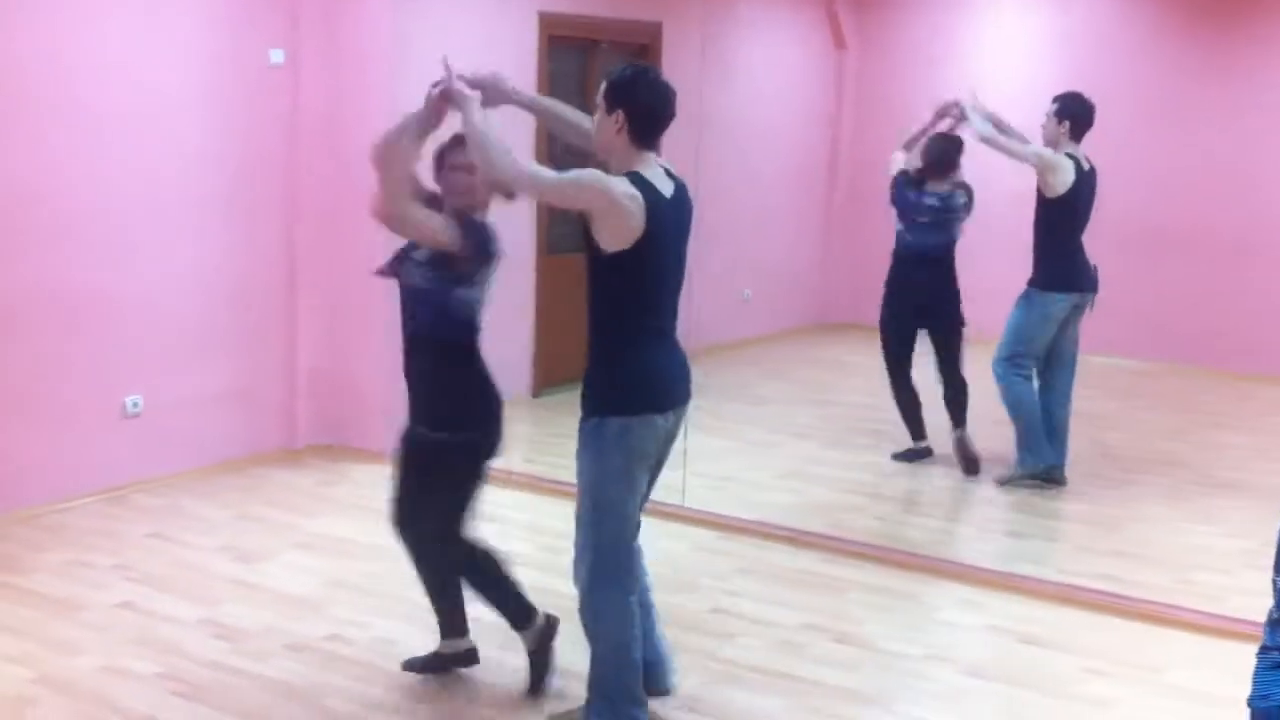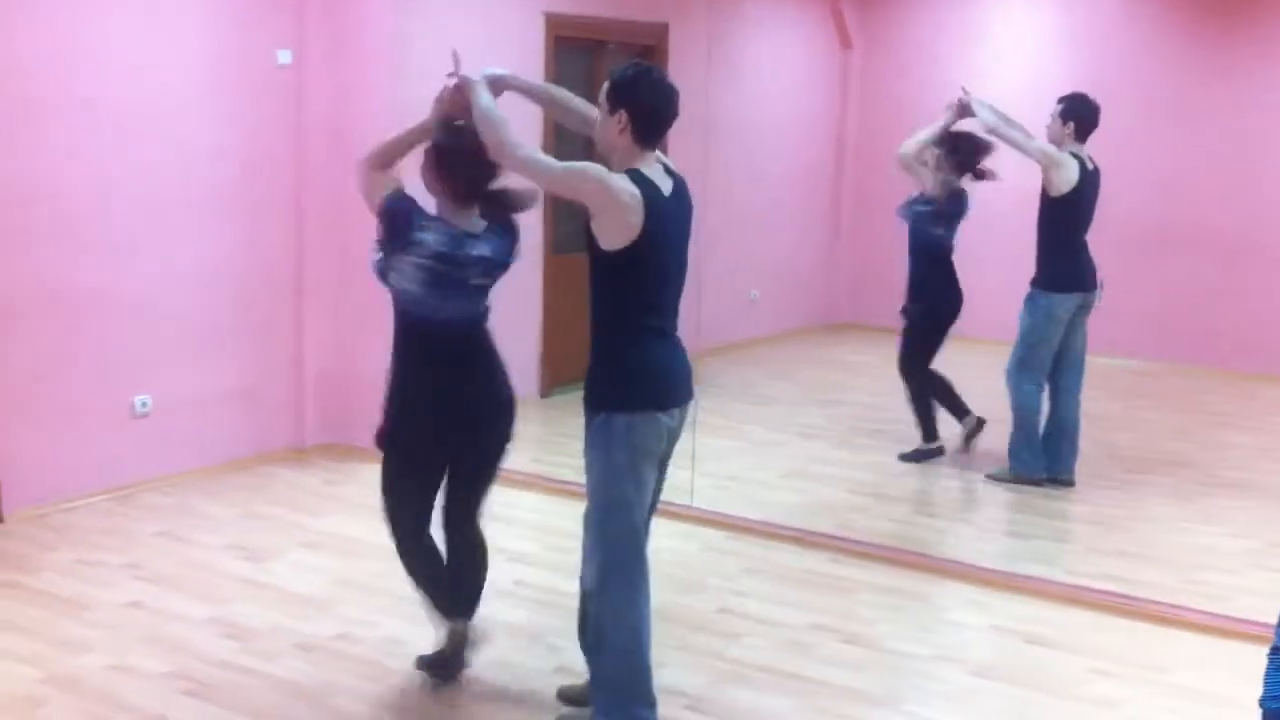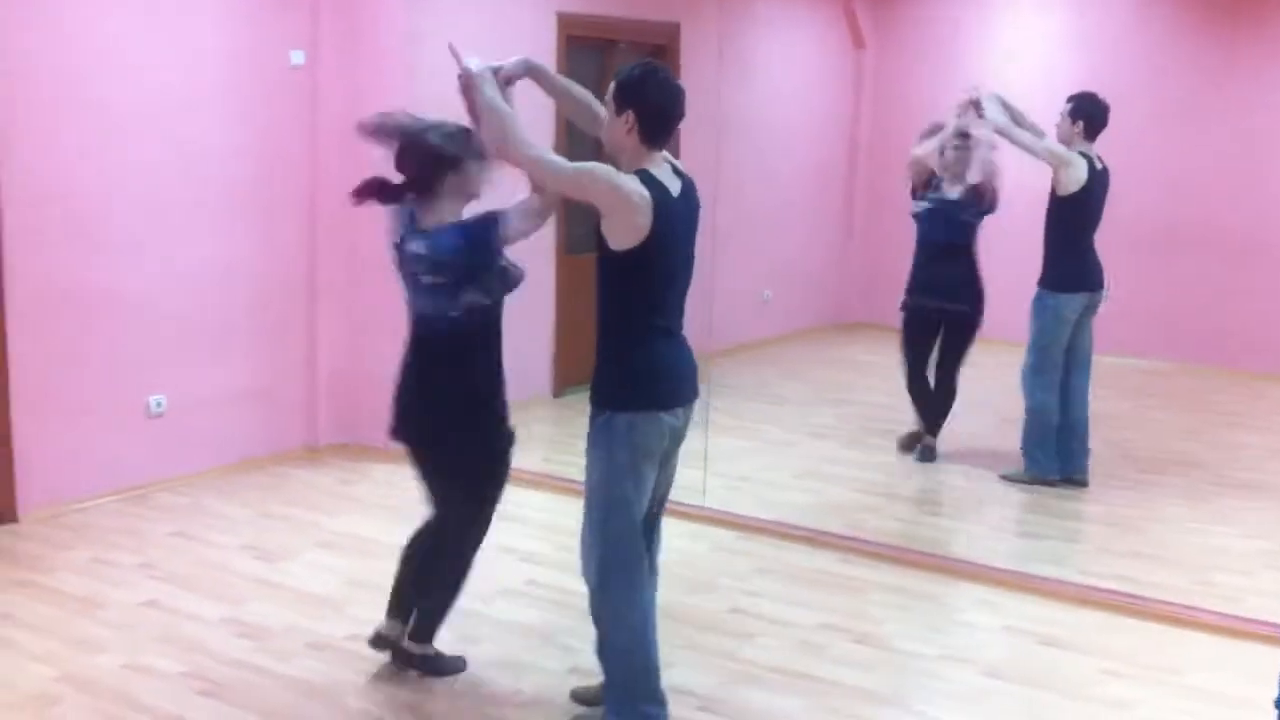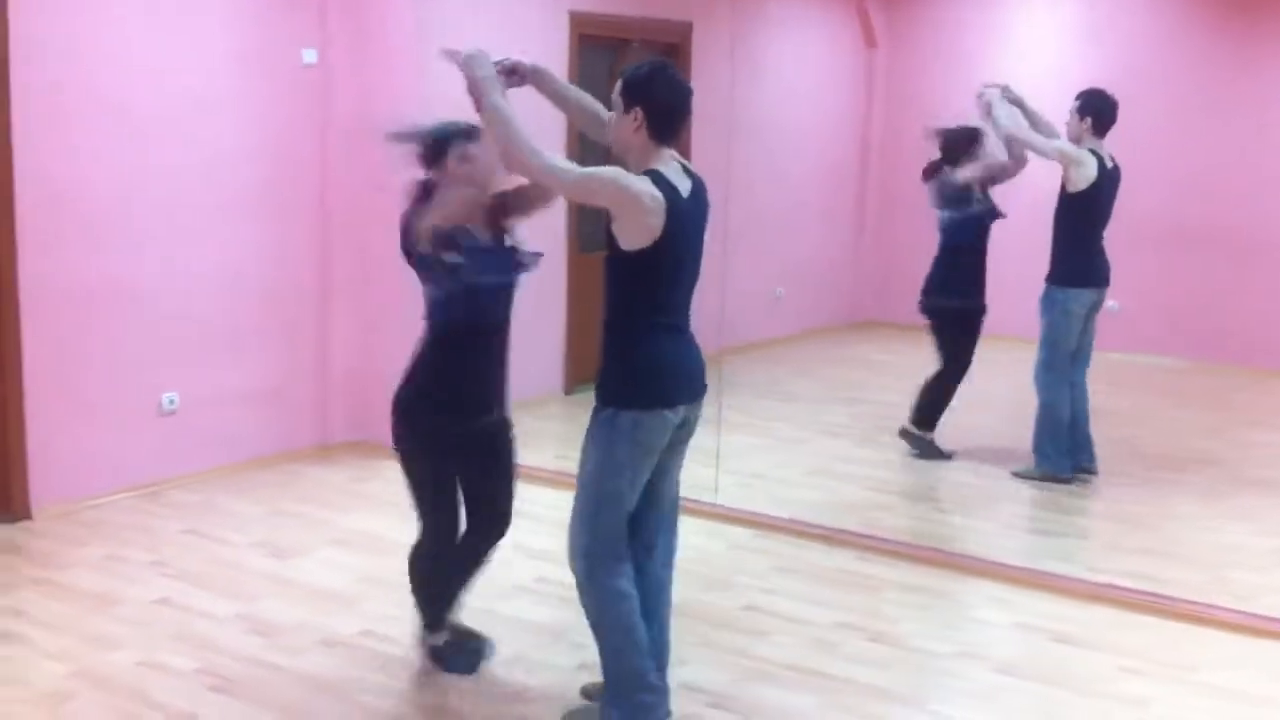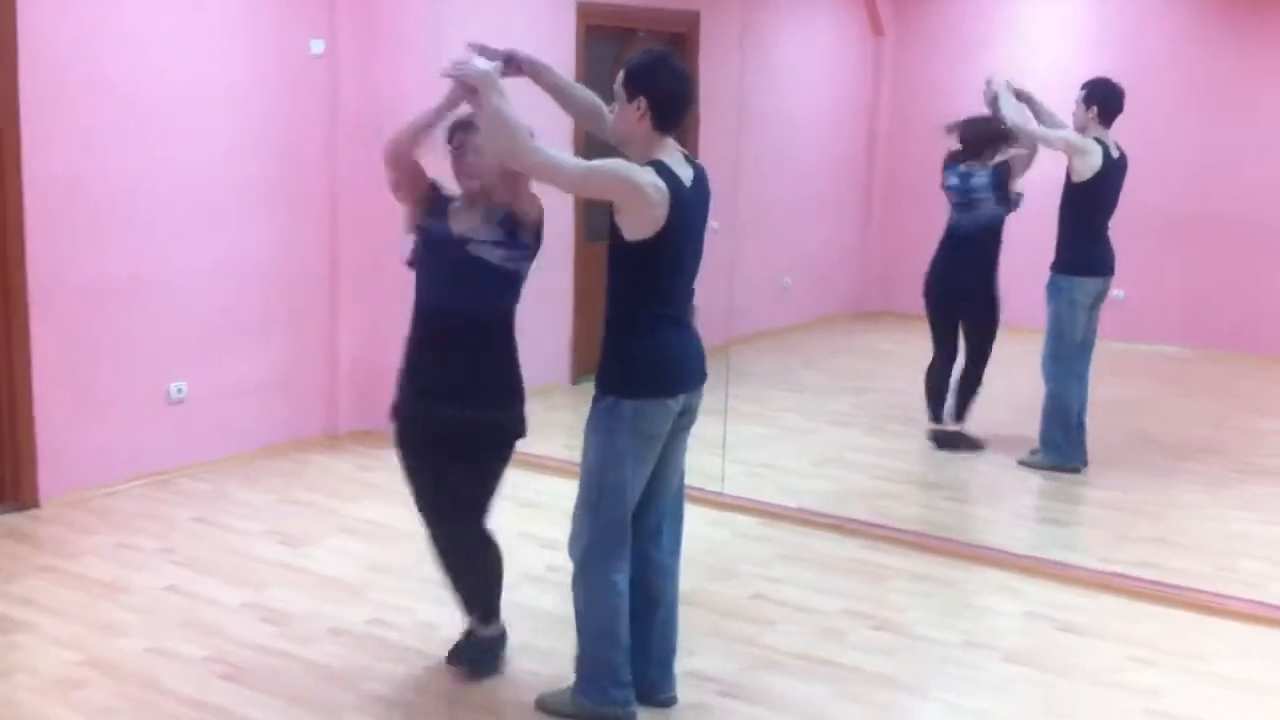
dt=0.1s
person 1, frame 1
left shoulder: (609, 195)
right shoulder: (671, 186)
left elbow: (500, 169)
right elbow: (593, 136)
left wrist: (469, 104)
right wrist: (514, 95)
left hip: (625, 399)
right hip: (666, 388)
left knee: (604, 556)
right knee: (614, 541)
right ankle: (647, 664)
person 1, frame 2
left shoulder: (608, 191)
right shoulder: (671, 182)
left elbow: (507, 151)
right elbow: (599, 129)
left wrist: (477, 90)
right wrist: (525, 86)
left hip: (628, 396)
right hip: (668, 386)
left knee: (614, 556)
right knee: (619, 541)
person 1, frame 3
left shoulder: (621, 192)
right shoulder: (678, 182)
left elbow: (514, 149)
right elbow: (604, 127)
left wrist: (481, 81)
right wrist: (538, 73)
left hip: (632, 397)
right hip: (674, 387)
left knee: (613, 556)
right knee: (632, 543)
person 1, frame 4
left shoulder: (632, 193)
right shoulder: (687, 180)
left elbow: (522, 158)
right elbow: (602, 128)
left wrist: (486, 83)
right wrist: (533, 76)
left hip: (638, 394)
right hip: (681, 384)
left knee: (597, 548)
right knee: (648, 541)
person 1, frame 5
left shoulder: (634, 183)
right shoulder: (687, 170)
left elbow: (525, 158)
right elbow: (598, 119)
left wrist: (488, 86)
right wrist: (528, 67)
left hip: (637, 383)
right hip: (681, 375)
left knee: (601, 540)
right knee: (655, 531)
person 2, frame 1
left shoulder: (463, 238)
right shoulder: (443, 232)
left elbow: (390, 195)
left wrist: (428, 117)
right wrist: (430, 116)
left hip: (449, 415)
right hip: (440, 413)
left knee: (434, 531)
right knee: (417, 526)
left ankle: (531, 624)
right ankle: (454, 639)
person 2, frame 2
left shoulder: (405, 221)
right shoulder: (500, 236)
left elbow: (373, 169)
left wrist: (437, 119)
left hip: (417, 410)
right hip: (484, 406)
left knee: (408, 524)
right knee: (462, 522)
left ankle: (454, 633)
right ankle: (456, 633)
person 2, frame 3
left shoulder: (413, 225)
right shoulder: (475, 234)
right elbow: (544, 202)
left hip: (422, 404)
right hip: (474, 411)
left knee: (451, 519)
right knee: (466, 525)
left ankle: (399, 626)
right ankle: (411, 635)
person 2, frame 4
left shoulder: (488, 224)
right shoulder: (424, 227)
left elbow: (542, 189)
left hip: (479, 411)
right hip: (431, 409)
left knee: (488, 522)
right knee: (442, 528)
left ankle: (441, 623)
right ankle: (436, 630)
person 2, frame 5
left shoulder: (522, 221)
right shoulder: (433, 211)
right elbow: (399, 157)
left wrist: (462, 97)
right wrist: (458, 99)
left hip: (487, 399)
right hip: (425, 394)
left knee: (460, 520)
right knee: (445, 516)
left ankle: (484, 627)
right ankle: (484, 623)
person 3, frame 1
left shoulder: (1054, 163)
right shoulder: (1084, 168)
left elbow: (989, 138)
right elbow: (1022, 144)
left wrist: (972, 109)
right wrist: (988, 113)
left hip: (1052, 286)
right hip: (1078, 284)
left knee: (1011, 365)
right knee: (1057, 377)
left ankle: (1037, 455)
right ankle: (1050, 463)
person 3, frame 2
left shoulder: (1057, 160)
right shoulder: (1087, 167)
left elbow: (995, 128)
right elbow: (1028, 139)
left wrist: (975, 104)
right wrist: (989, 107)
left hip: (1055, 286)
right hip: (1081, 285)
left knee: (1025, 373)
right knee: (1066, 379)
left ankle: (1027, 464)
right ankle: (1060, 466)
person 3, frame 3
left shoulder: (1067, 160)
right shoulder: (1097, 167)
left elbow: (1003, 127)
right elbow: (1038, 137)
left wrist: (986, 102)
right wrist: (1006, 105)
left hip: (1062, 285)
right hip: (1087, 283)
left knee: (1040, 377)
right knee: (1073, 379)
left ankle: (1040, 465)
right ankle: (1072, 464)
person 3, frame 4
left shoulder: (1078, 158)
right shoulder: (1108, 165)
left elbow: (1015, 132)
right elbow: (1051, 136)
left wrist: (998, 104)
right wrist: (1019, 102)
left hip: (1070, 281)
right hip: (1093, 279)
left knee: (1053, 374)
right knee: (1073, 372)
left ankle: (1053, 462)
right ankle: (1079, 456)
person 3, frame 5
left shoulder: (1082, 147)
right shoulder: (1116, 155)
left elbow: (1021, 125)
right elbow: (1055, 128)
left wrist: (1005, 92)
right wrist: (1026, 96)
left hip: (1075, 271)
right hip: (1097, 268)
left knee: (1060, 363)
right knee: (1074, 362)
left ankle: (1060, 451)
right ankle: (1070, 445)
person 4, frame 1
left shoulder: (906, 187)
right shoulder: (961, 196)
left elbow: (901, 156)
left wrist: (936, 124)
right wrist: (944, 127)
left hip: (903, 296)
right hip: (942, 297)
left knee: (898, 369)
right knee: (950, 371)
left ankle: (920, 442)
right ankle: (962, 443)
person 4, frame 2
left shoulder: (946, 195)
right shoulder: (952, 191)
left elbow: (907, 153)
right elbow: (912, 154)
left wrist: (946, 121)
right wrist: (949, 121)
left hip: (931, 297)
right hip: (937, 293)
left knee: (912, 366)
right knee: (917, 366)
left ankle: (932, 441)
right ankle: (966, 419)
person 4, frame 3
left shoulder: (977, 193)
right shoulder: (924, 184)
left elbow: (989, 178)
right elbow: (918, 155)
left wrist: (975, 127)
right wrist: (955, 124)
left hip: (964, 294)
right hip: (926, 291)
left knee: (946, 370)
right knee: (915, 365)
left ankle: (928, 435)
right ankle: (925, 431)
person 4, frame 4
left shoulder: (973, 183)
right shoulder: (951, 182)
left elbow: (1017, 161)
right elbow: (999, 162)
left hip: (963, 292)
right hip: (948, 291)
left knee: (954, 364)
right knee: (955, 366)
left ankle: (919, 428)
right ankle: (919, 428)
person 4, frame 5
left shoulder: (953, 168)
right shoulder: (1001, 173)
right elbow: (1027, 150)
left hip: (942, 275)
right hip: (979, 280)
left knee: (944, 352)
right knee: (978, 356)
left ankle: (938, 423)
right ankle: (954, 424)
